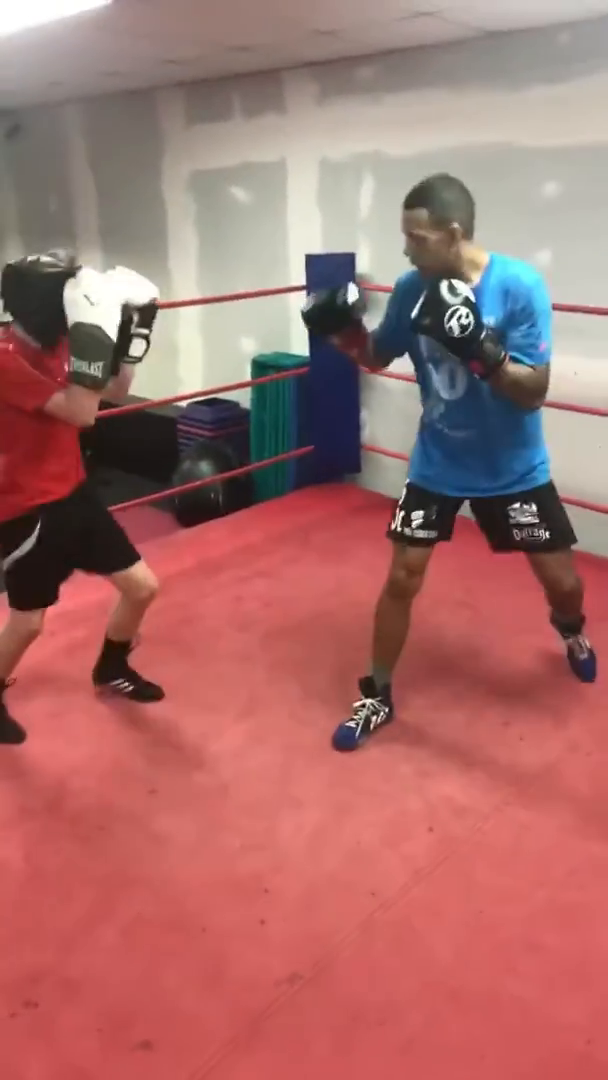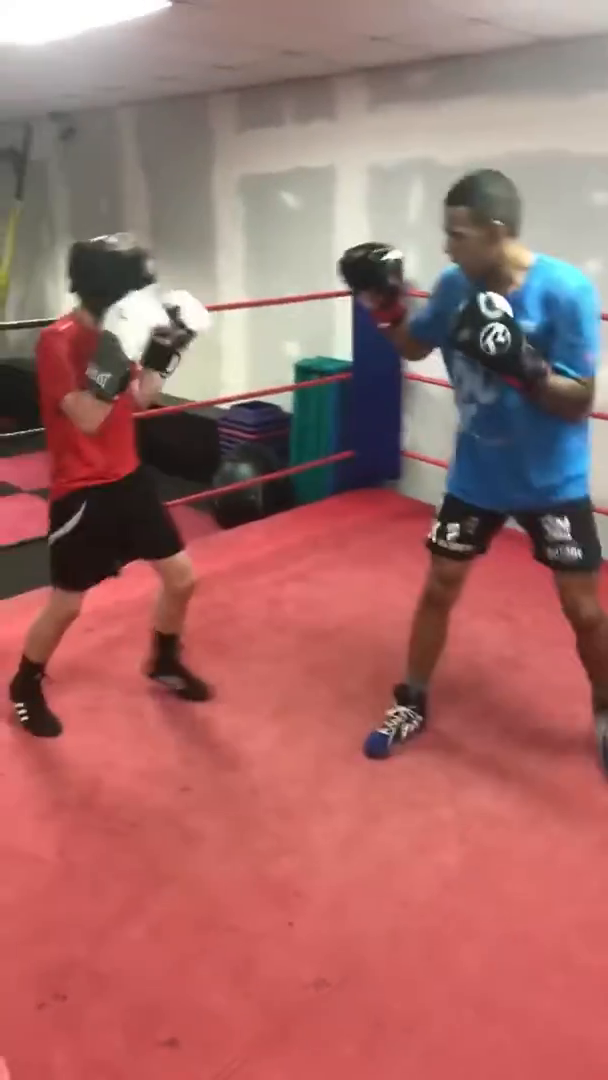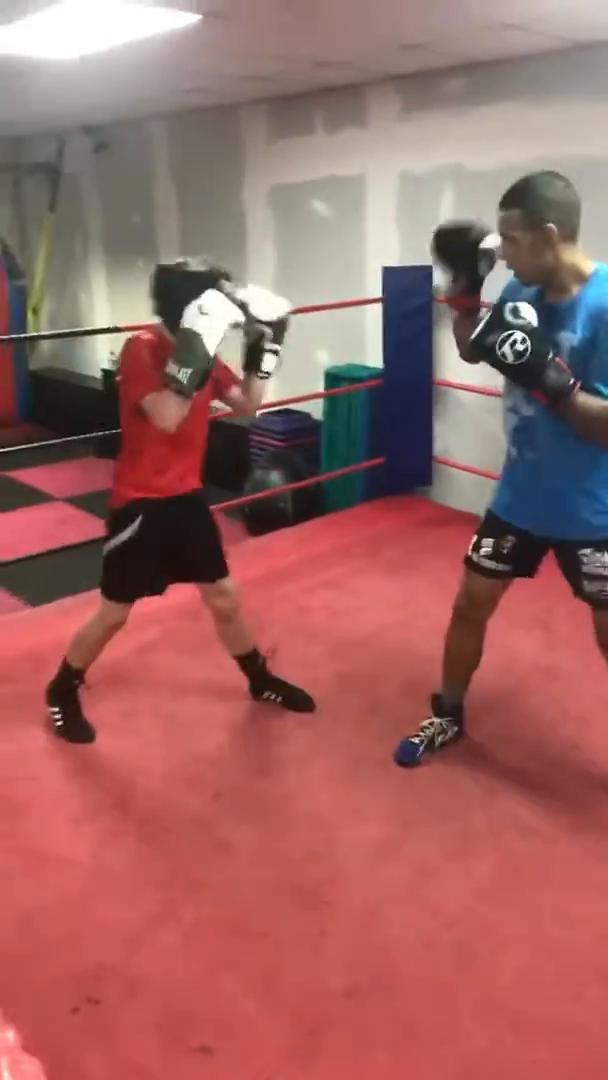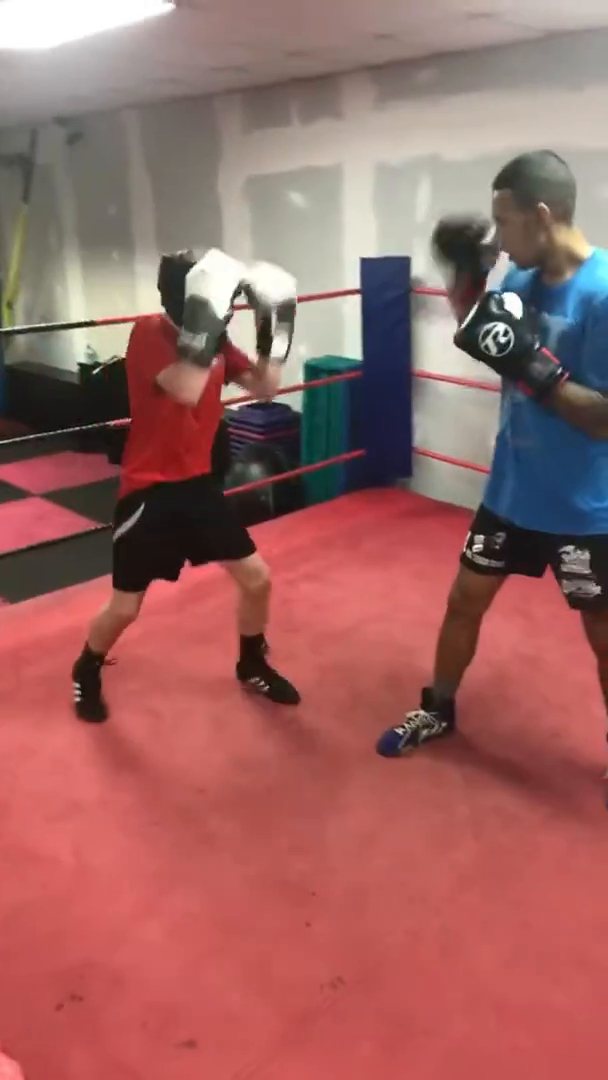
dt=0.2s
person 1, frame 1
left shoulder: (520, 286)
right shoulder: (412, 289)
left elbow: (532, 393)
right elbow: (378, 355)
left wrist: (478, 347)
right wrist: (344, 328)
left hip: (514, 465)
right hip: (437, 462)
left knee: (560, 578)
right knee: (402, 579)
left ankle: (570, 630)
right ankle: (375, 698)
person 1, frame 2
right shoulder: (455, 287)
right elbow: (414, 346)
left wrist: (519, 362)
right wrist: (384, 299)
left hip: (552, 479)
right hip: (476, 473)
right knee: (438, 590)
right ankle: (411, 705)
person 1, frame 3
right shoulder: (522, 291)
right elbow: (469, 349)
left wrist: (544, 375)
right wrist: (464, 283)
right hip: (520, 496)
right knee: (470, 605)
right ankle: (447, 716)
person 1, frame 4
right shoulder: (522, 278)
right elbow: (472, 343)
left wrist: (531, 363)
right wrist: (463, 269)
right hip: (512, 489)
right knee: (465, 601)
right ankle: (438, 710)
person 2, frame 1
left shoulder: (55, 342)
left elbow: (115, 394)
right elbow: (81, 413)
left wrist: (132, 328)
right wrist: (92, 334)
left hip: (75, 494)
left knee: (141, 585)
left ankle: (111, 667)
person 2, frame 2
left shoulder: (109, 334)
right shoulder: (59, 341)
left elbow: (139, 397)
right elbow: (86, 418)
left wrist: (166, 343)
right wrist: (117, 348)
left hip: (127, 479)
right hip: (81, 491)
left knee: (182, 575)
right knee: (66, 604)
left ankle: (165, 662)
right ankle: (25, 688)
person 2, frame 3
left shoulder: (194, 350)
right shoulder: (141, 348)
left elbow: (248, 404)
right elbow: (165, 418)
left wrist: (263, 345)
right wrist: (195, 348)
left hip: (187, 497)
right hip: (141, 503)
left knee: (225, 600)
right knee: (114, 613)
left ankle: (260, 680)
right ankle: (62, 692)
person 2, frame 4
left shoulder: (214, 341)
right shoulder: (148, 333)
left elbow: (265, 388)
right elbow: (186, 390)
right wrist: (205, 318)
left hip: (199, 484)
right hip: (149, 490)
left knee: (256, 577)
right knee: (126, 606)
left ankle: (253, 665)
right ankle: (86, 674)
